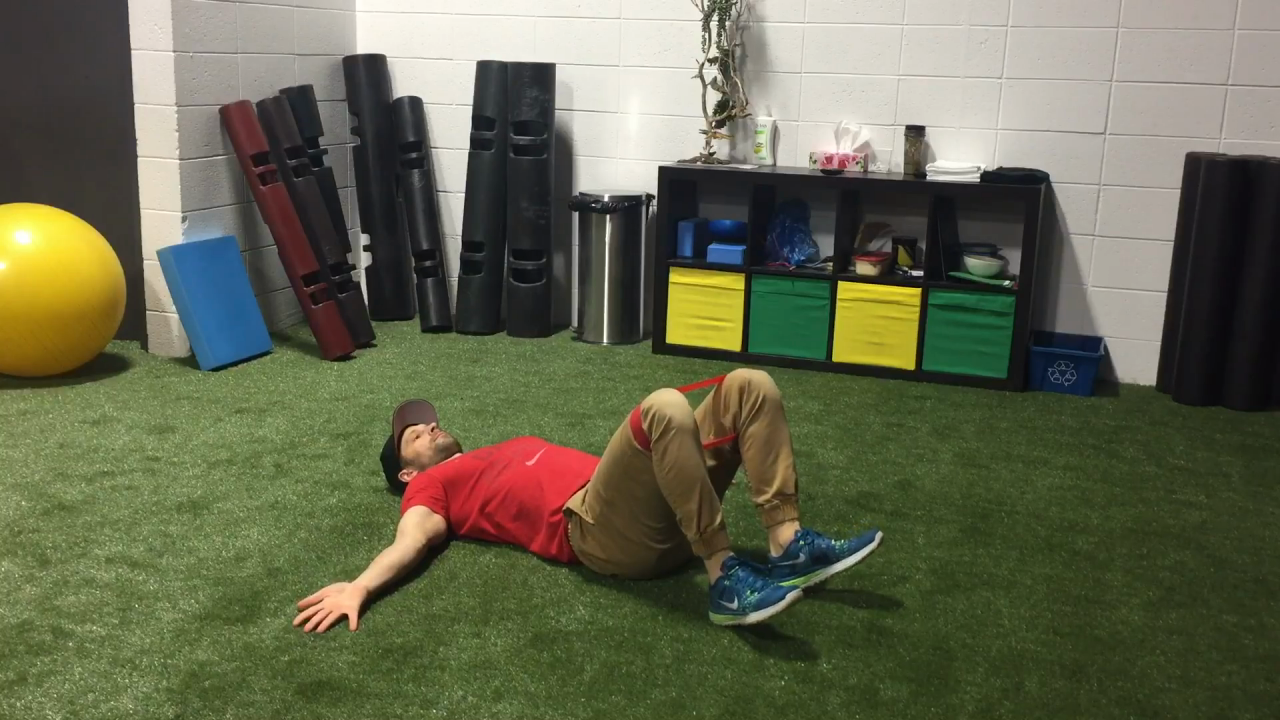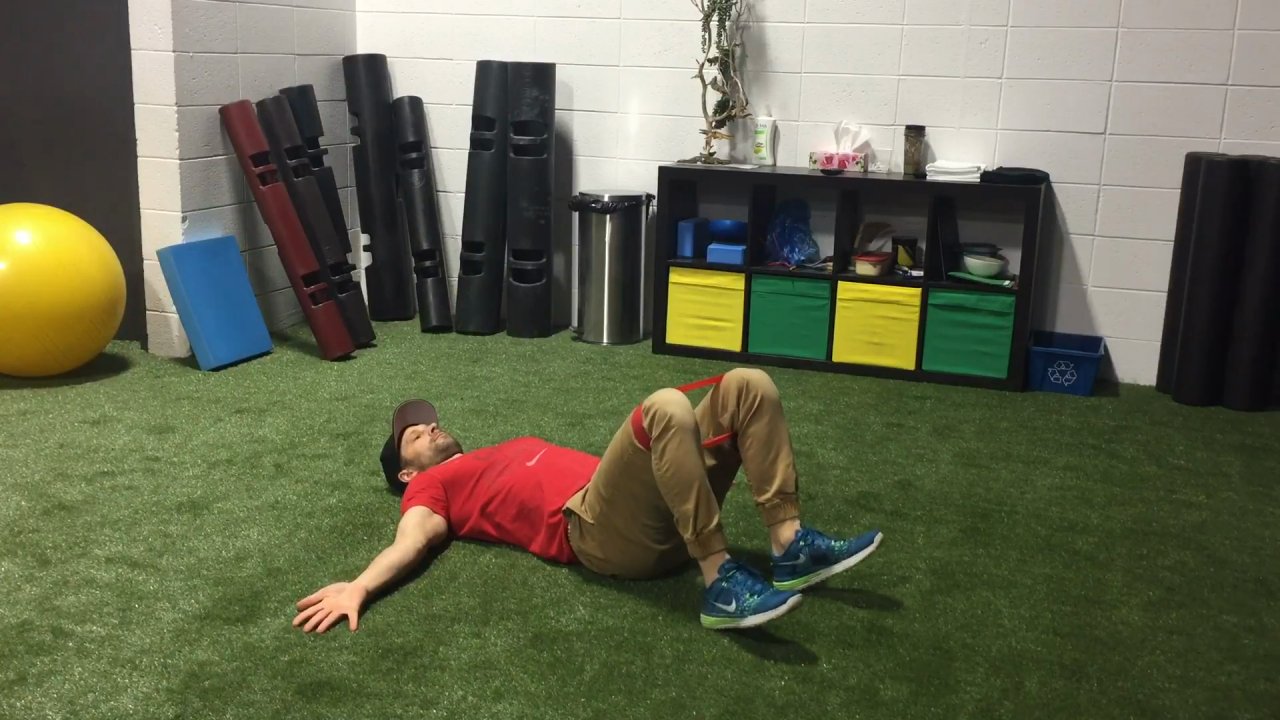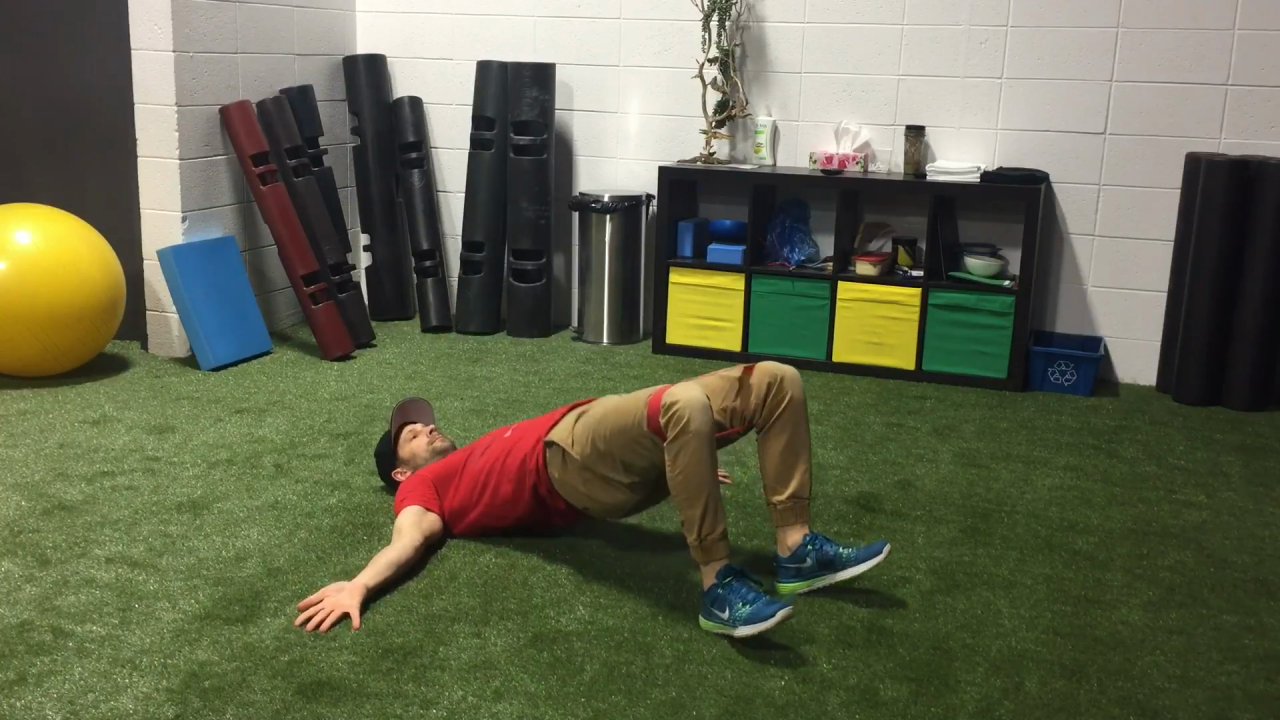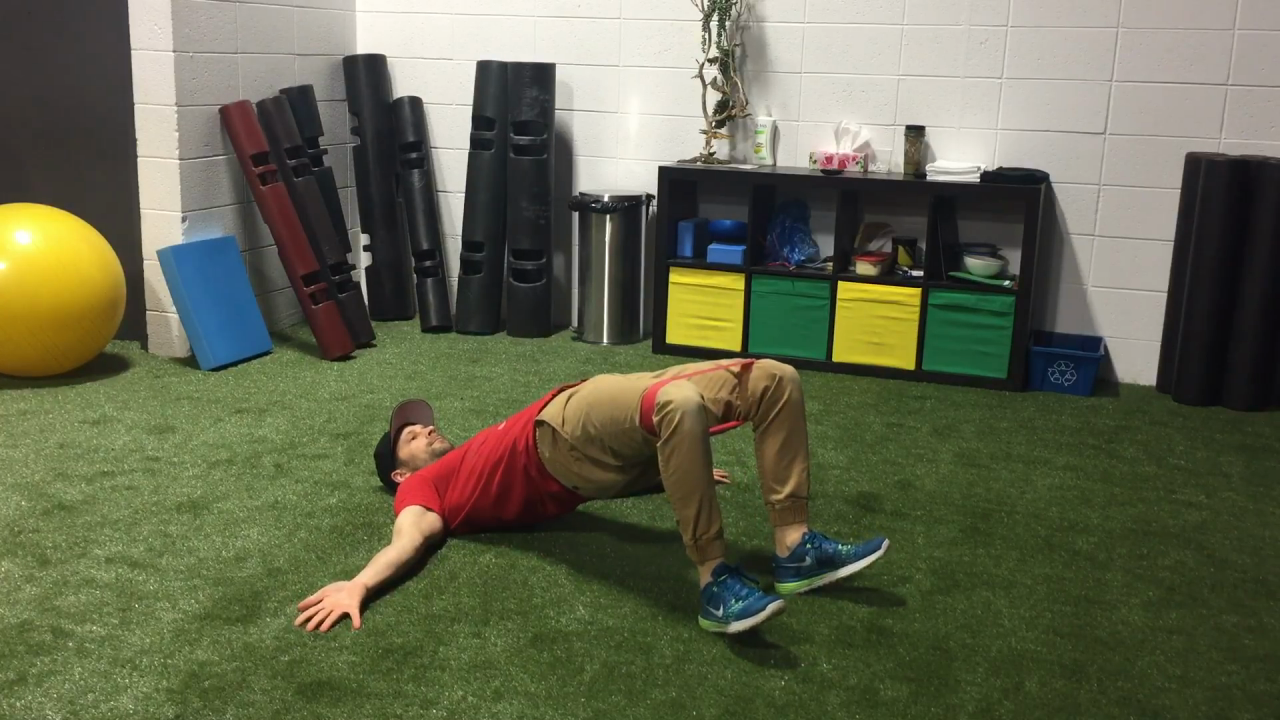
dt=1s
person 1, frame 1
left shoulder: (506, 450)
right shoulder: (431, 487)
right elbow: (410, 543)
right wrist: (357, 587)
left hip: (665, 516)
right hip: (600, 530)
left knee: (750, 387)
right knee: (666, 406)
left ankle: (788, 548)
right ankle: (724, 578)
person 1, frame 2
left shoulder: (510, 450)
right shoulder: (431, 487)
right elbow: (411, 543)
right wrist: (357, 587)
left hip: (665, 515)
right hip: (600, 530)
left knee: (748, 385)
right knee: (667, 406)
left ankle: (790, 548)
right ankle: (721, 581)
person 1, frame 3
left shoulder: (487, 457)
right shoulder: (422, 488)
right elbow: (408, 541)
left wrist: (689, 468)
right wrist: (356, 586)
left hip: (615, 453)
right hip: (569, 453)
left knee: (777, 382)
right knee: (686, 404)
left ankle: (796, 551)
right ankle: (720, 585)
person 1, frame 4
left shoulder: (481, 457)
right shoulder: (421, 488)
right elbow: (410, 539)
left wrist: (680, 467)
right wrist: (357, 585)
left hip: (605, 439)
left knee: (775, 379)
right knee: (680, 403)
left ankle: (794, 549)
right ankle: (715, 583)
